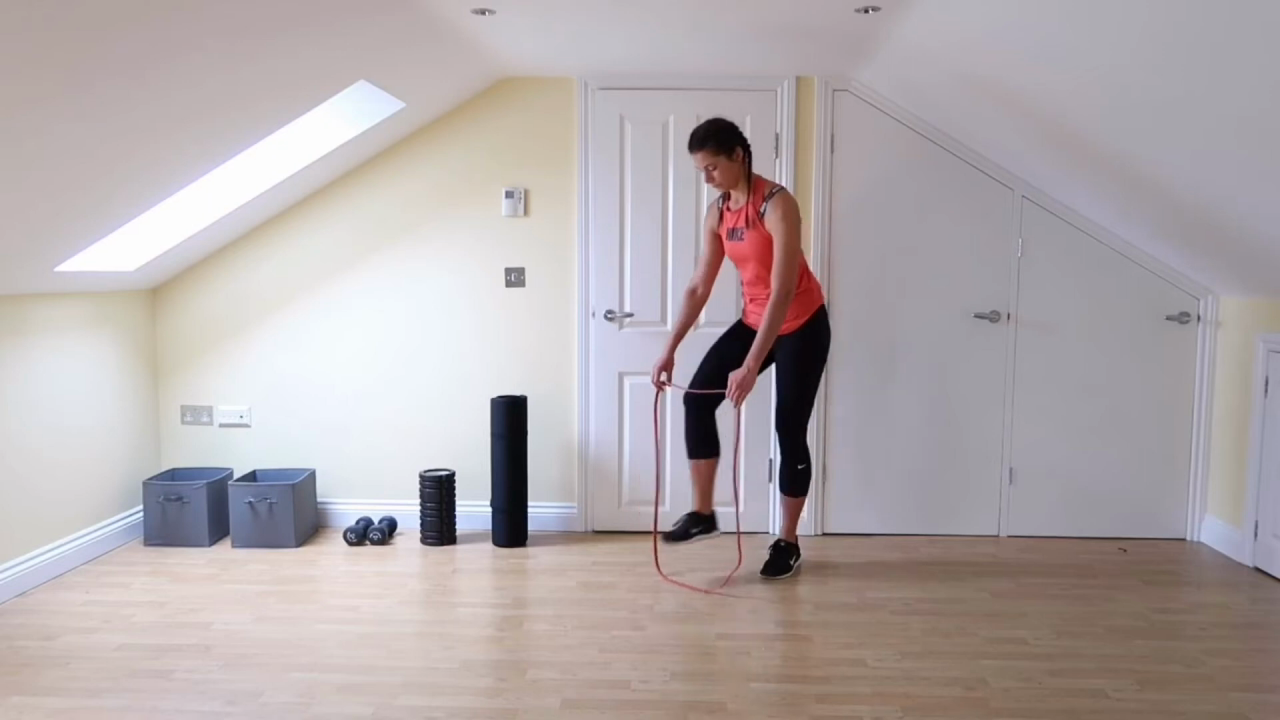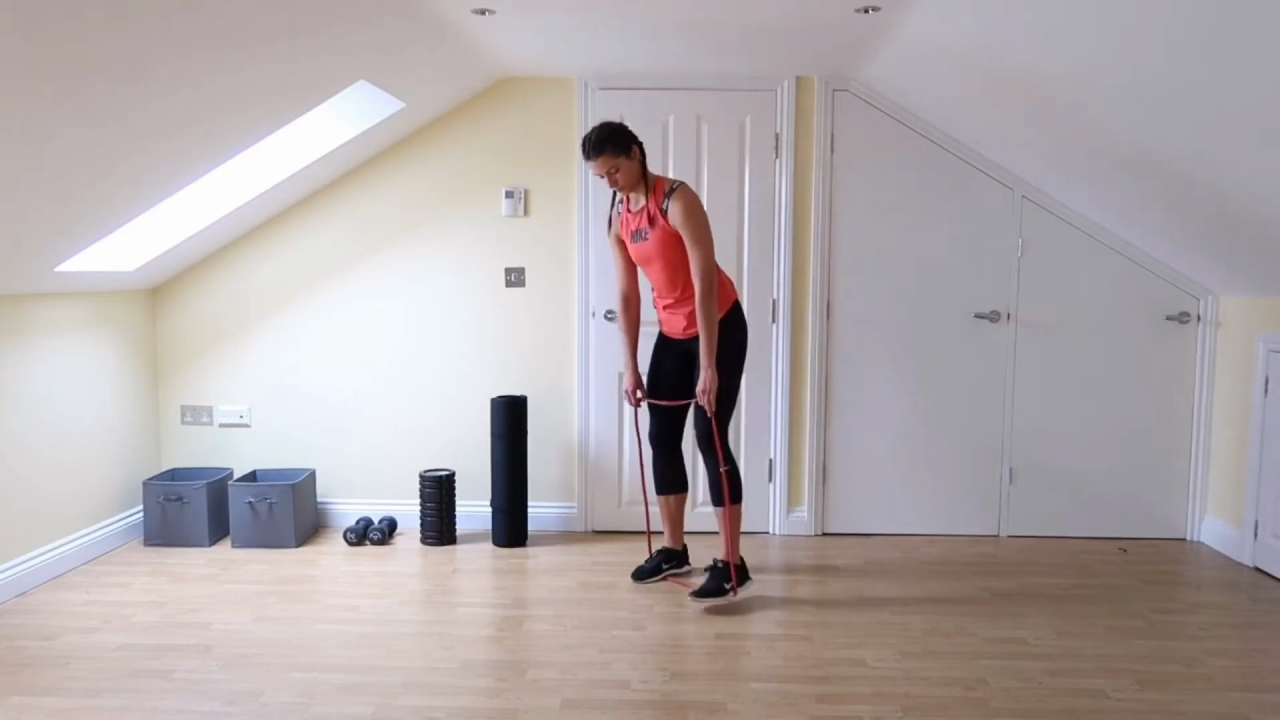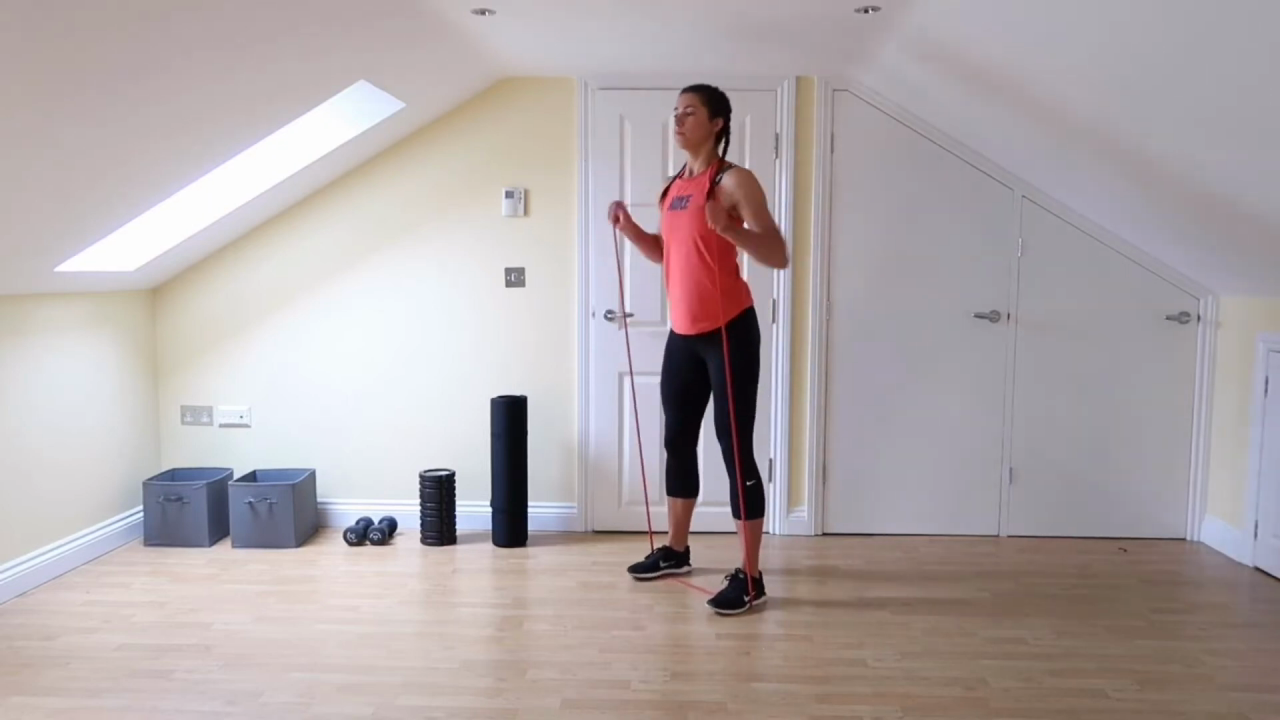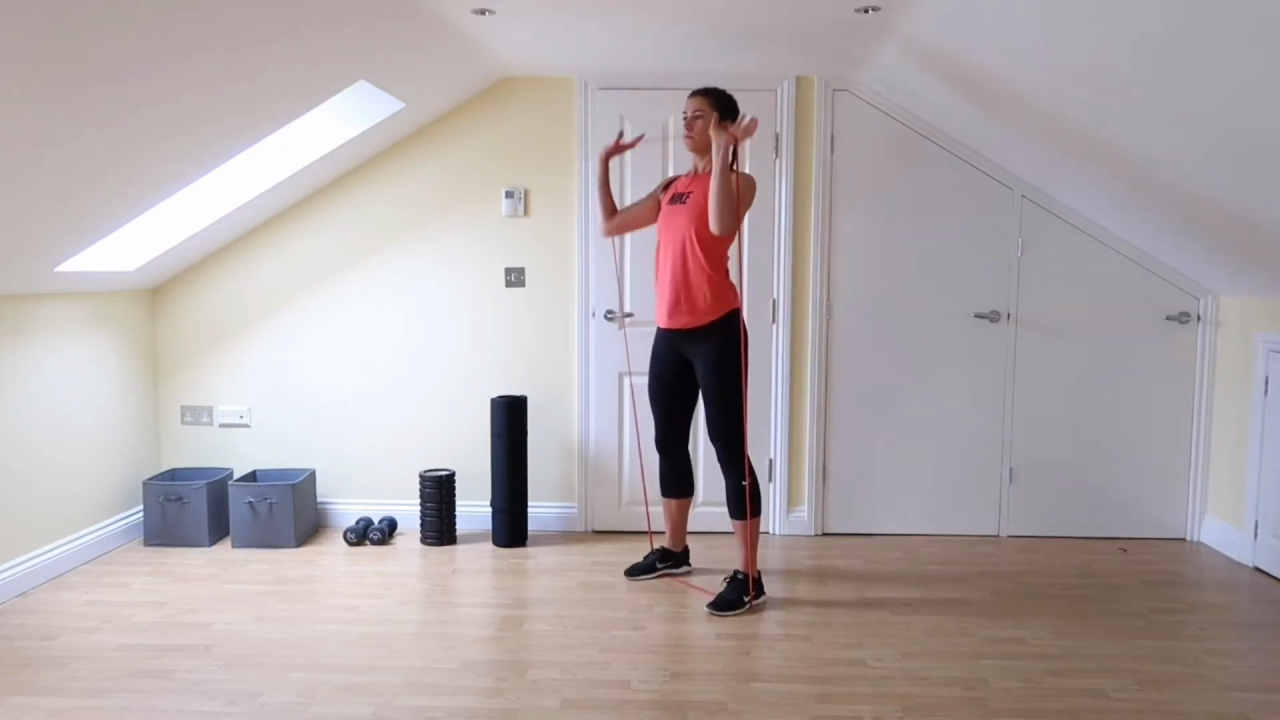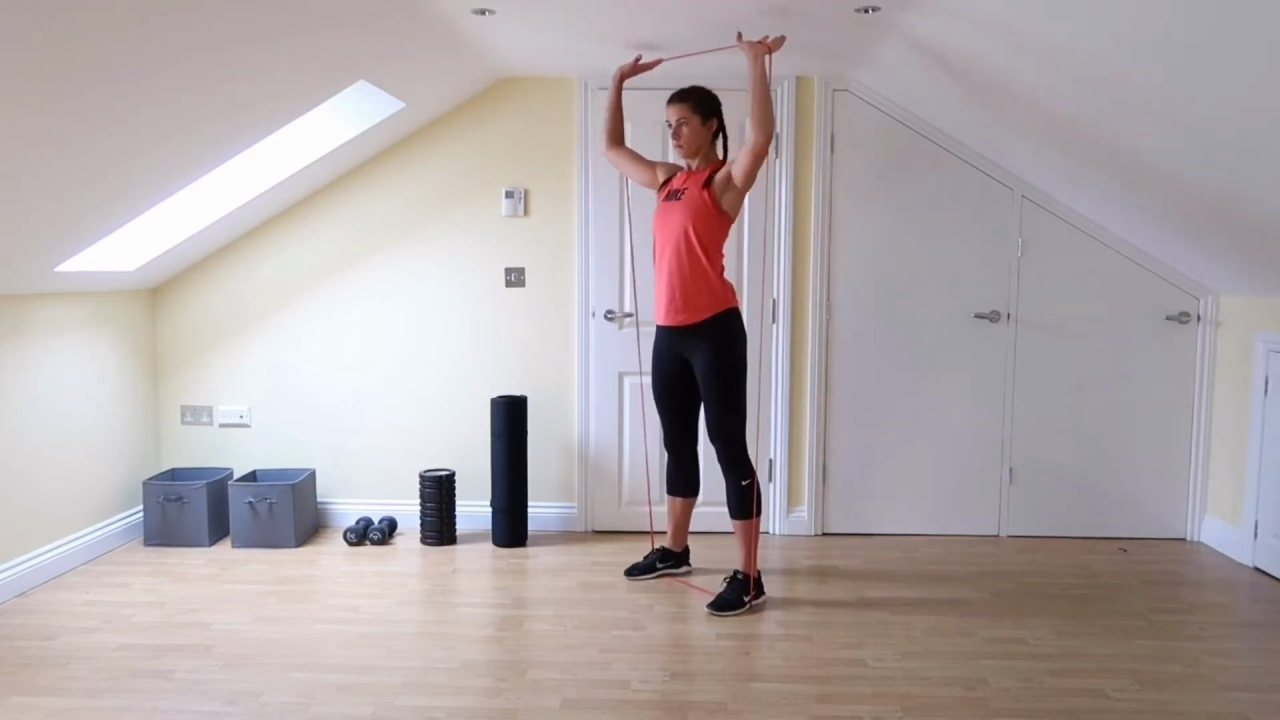
dt=1s
person 1, frame 1
left shoulder: (777, 204)
right shoulder: (717, 212)
left elbow: (782, 292)
right elbow: (699, 286)
left wrist: (750, 367)
right wrist: (670, 349)
left hip: (802, 326)
right hip: (754, 321)
left knee: (789, 430)
right knee: (698, 398)
left ankle: (787, 542)
right ankle: (702, 512)
person 1, frame 2
left shoulder: (679, 200)
right shoulder: (617, 217)
left elbow: (706, 285)
right elbow: (628, 295)
left wrist: (710, 366)
right wrist: (630, 366)
left hip: (719, 325)
right hip: (672, 331)
left knee: (710, 436)
right knee: (661, 436)
left ankle: (732, 564)
right ankle: (674, 549)
person 1, frame 3
left shoulder: (734, 180)
right shoulder: (672, 186)
left elbow: (778, 256)
left wrist: (728, 226)
right wrist: (626, 226)
left hip: (729, 332)
right hip: (683, 335)
left knee: (734, 448)
right knee: (677, 440)
left ankle: (749, 577)
right ankle: (675, 550)
person 1, frame 4
left shoulder: (737, 182)
right shoulder: (671, 188)
left elbow: (720, 224)
right elbow: (610, 225)
left wrist: (723, 151)
right wrist: (605, 162)
left hip: (715, 331)
right hip: (670, 333)
left knee: (728, 447)
right knee: (669, 441)
left ankle: (749, 577)
right ankle: (674, 549)
person 1, frame 5
left shoulder: (728, 180)
right shoulder: (666, 179)
left elbow: (761, 138)
right elbow: (610, 147)
left wrist: (755, 62)
right wrist: (619, 82)
left hip: (714, 330)
right hip: (669, 333)
left knee: (728, 447)
right knee: (677, 443)
left ankle: (748, 576)
right ankle: (674, 549)
